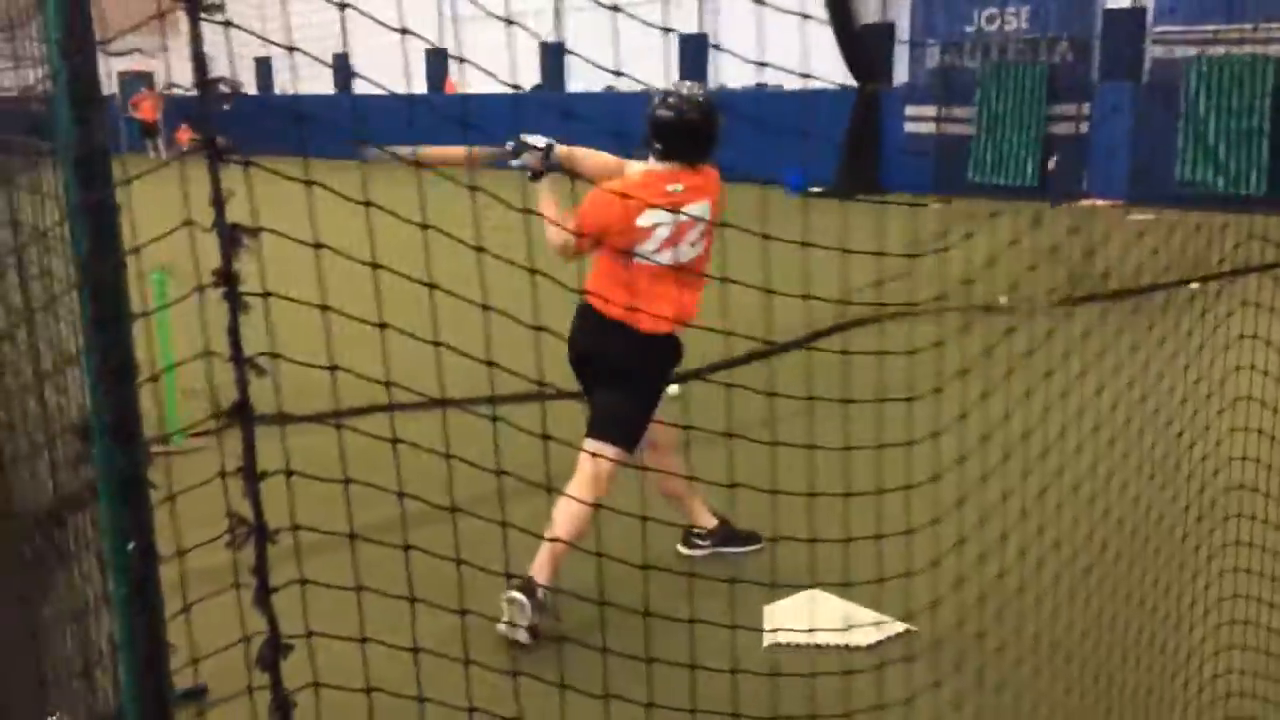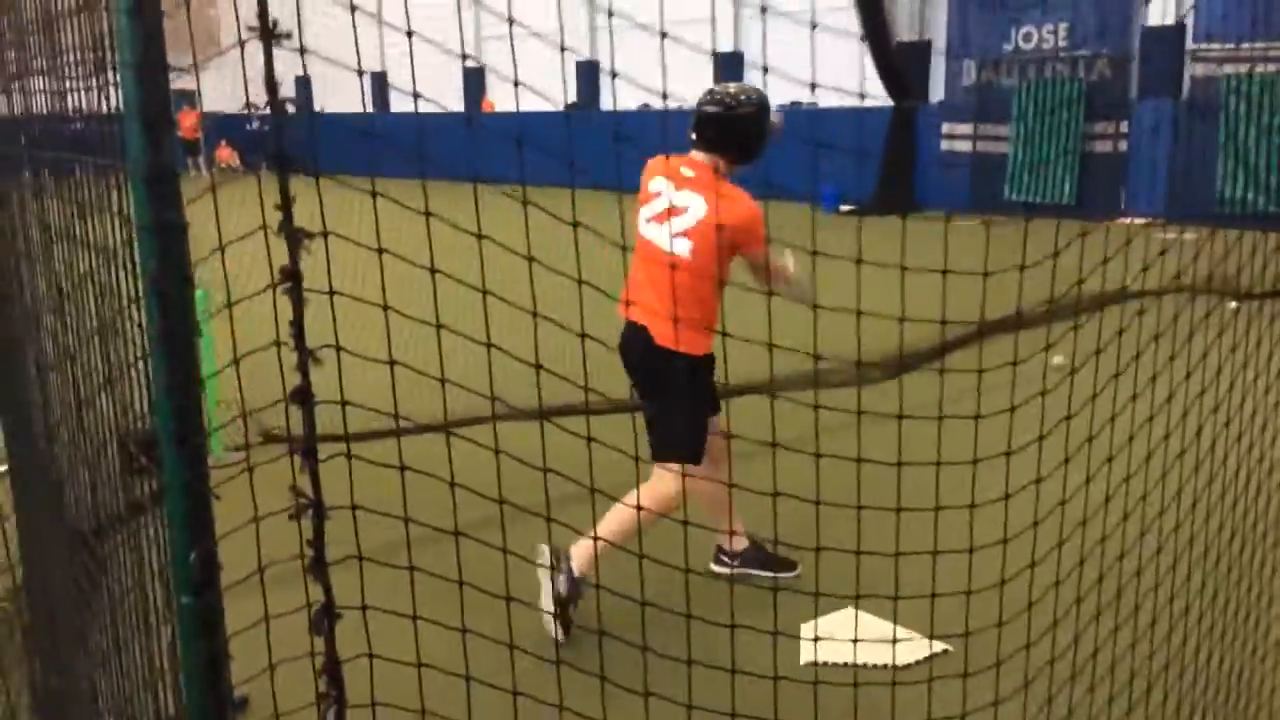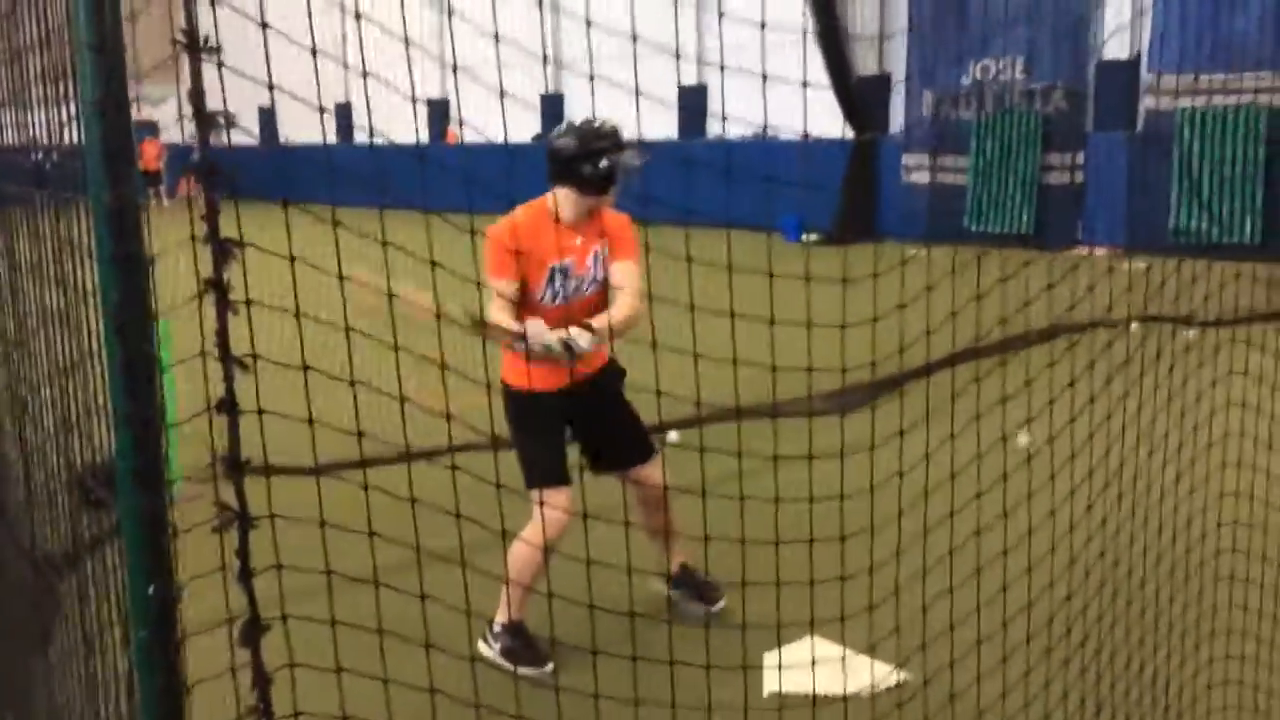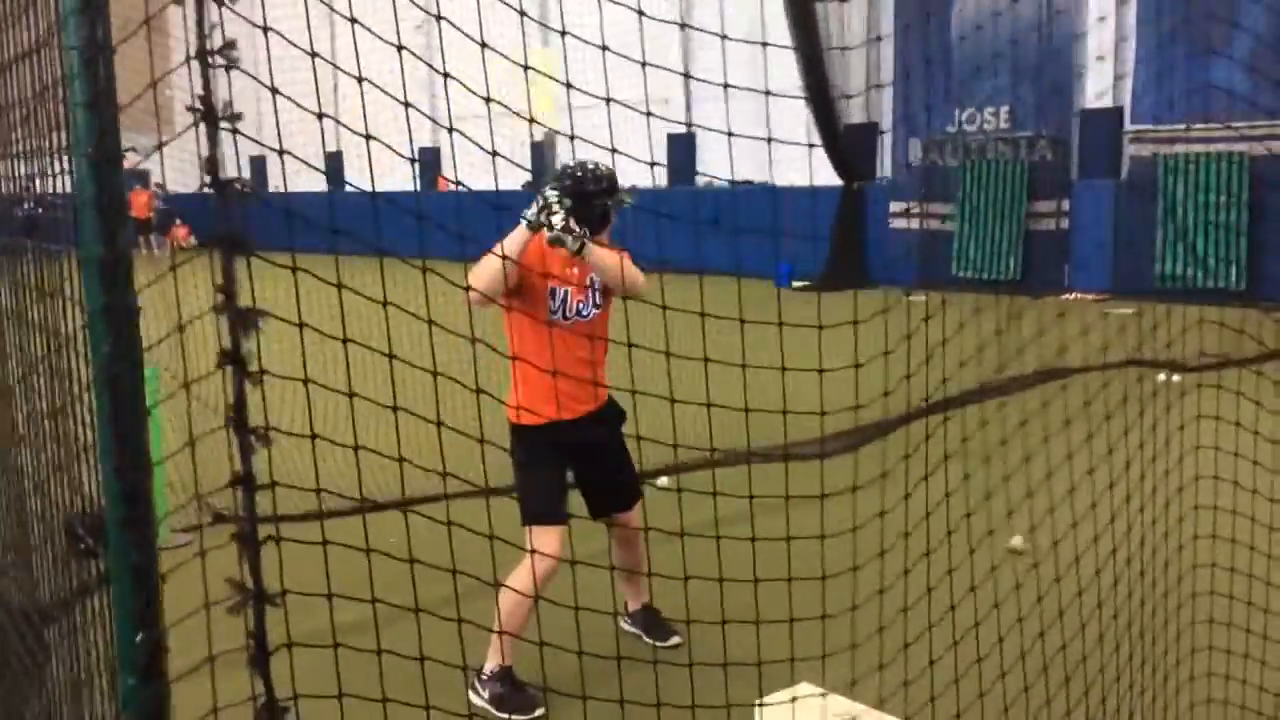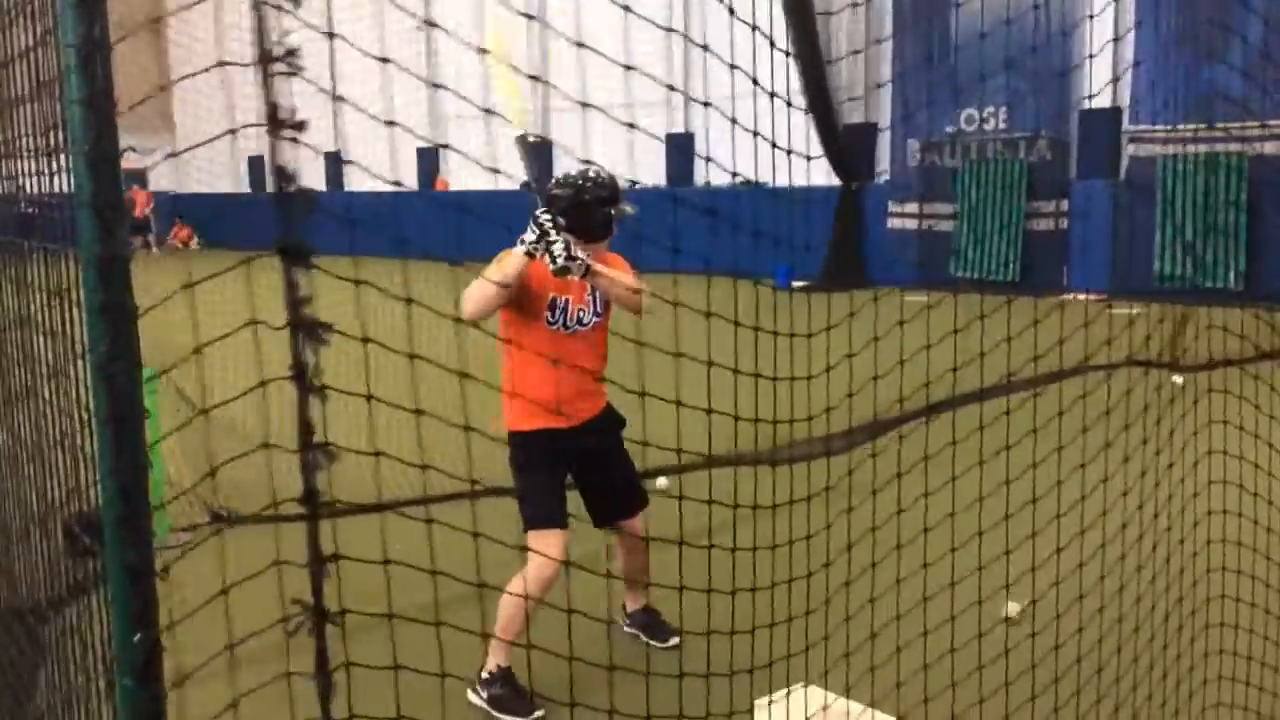
dt=0.7s
person 1, frame 1
left shoulder: (616, 199)
right shoulder: (709, 185)
left elbow: (564, 244)
left wrist: (542, 172)
right wrist: (560, 152)
left hip: (593, 329)
right hip: (647, 344)
left knee: (649, 433)
right knee: (596, 468)
left ankle: (703, 527)
right ankle: (531, 588)
person 1, frame 2
left shoulder: (657, 173)
right shoulder: (738, 211)
right elbow: (772, 277)
right wrist: (795, 280)
left hip: (643, 333)
right hip: (674, 347)
left knee: (709, 436)
right knee: (673, 481)
left ankle: (734, 547)
right ankle: (573, 565)
person 1, frame 3
left shoulder: (617, 227)
right shoulder: (512, 231)
left elbow: (630, 304)
right elbow: (498, 316)
left wrist: (588, 333)
right wrist: (526, 332)
left hip: (594, 376)
right hip: (533, 389)
left knee: (652, 479)
right knee: (554, 515)
left ankle: (676, 567)
right ankle: (502, 630)
person 1, frame 4
left shoulder: (605, 255)
right shoulder: (523, 252)
left elbow: (636, 286)
right elbow: (476, 292)
left wrist: (575, 243)
right wrist: (529, 228)
left hip: (595, 412)
right hip: (537, 424)
left knee: (629, 521)
right knee: (546, 552)
left ankle: (636, 609)
right ankle: (491, 675)
person 1, frame 5
left shoulder: (606, 262)
right shoulder: (523, 265)
left elbow: (640, 300)
right elbow: (472, 311)
left wrist: (582, 266)
right wrist: (526, 249)
left hip: (594, 420)
right hip: (536, 431)
left knee: (637, 530)
right knee: (548, 557)
left ankle: (635, 610)
